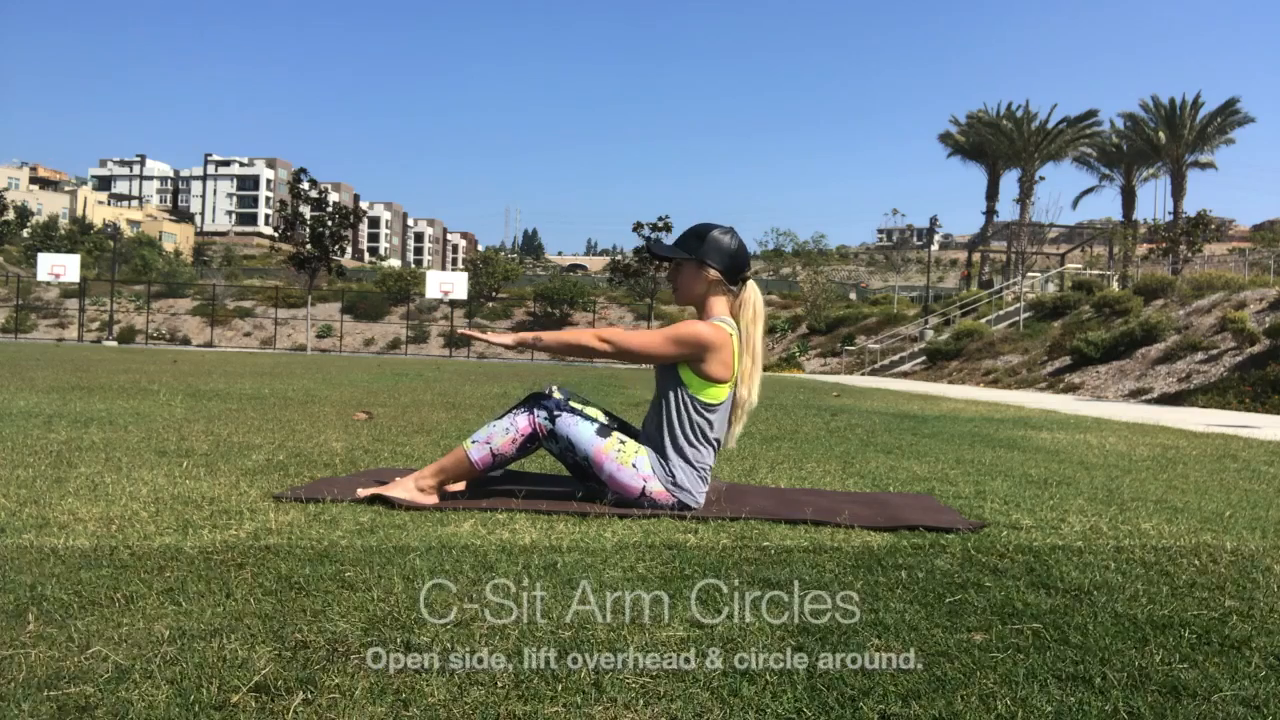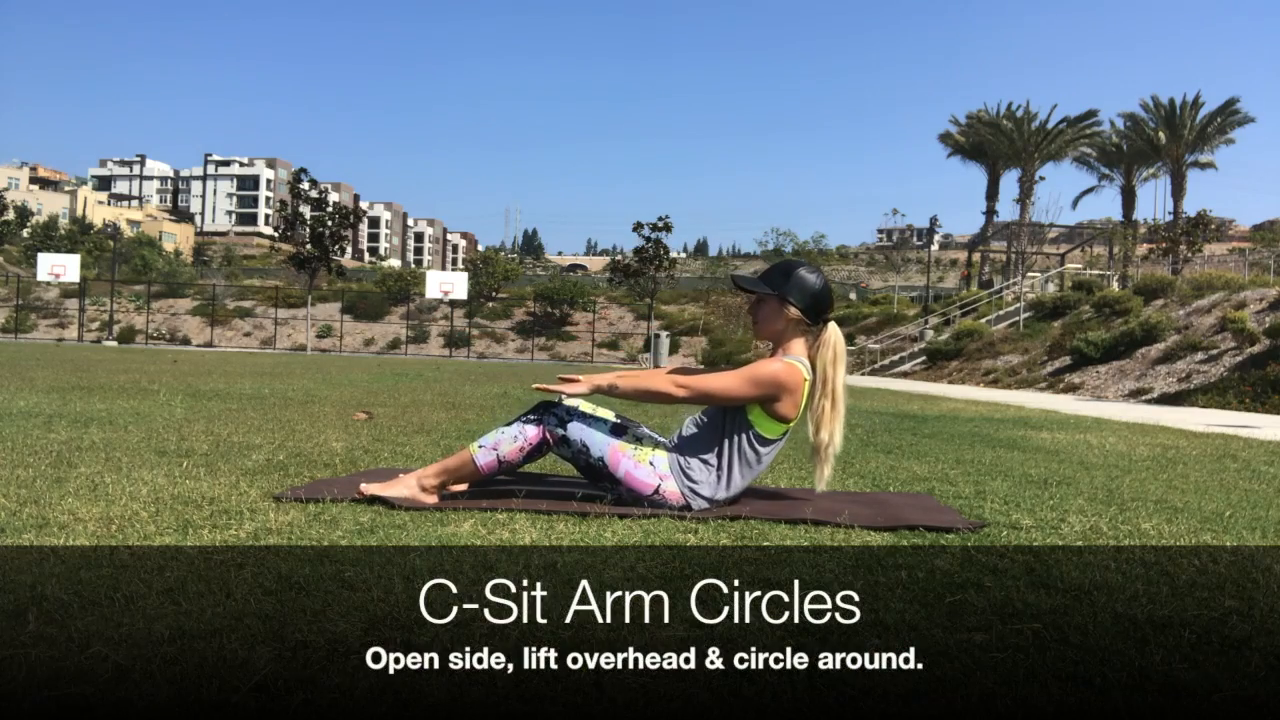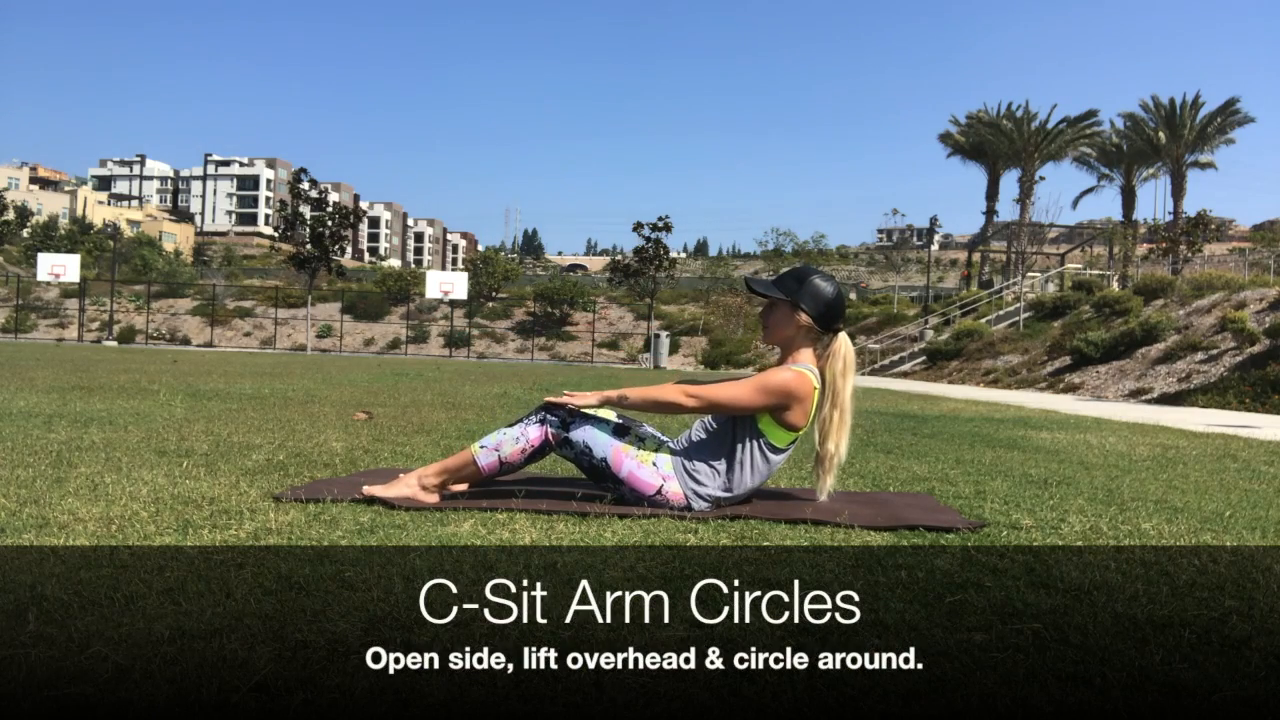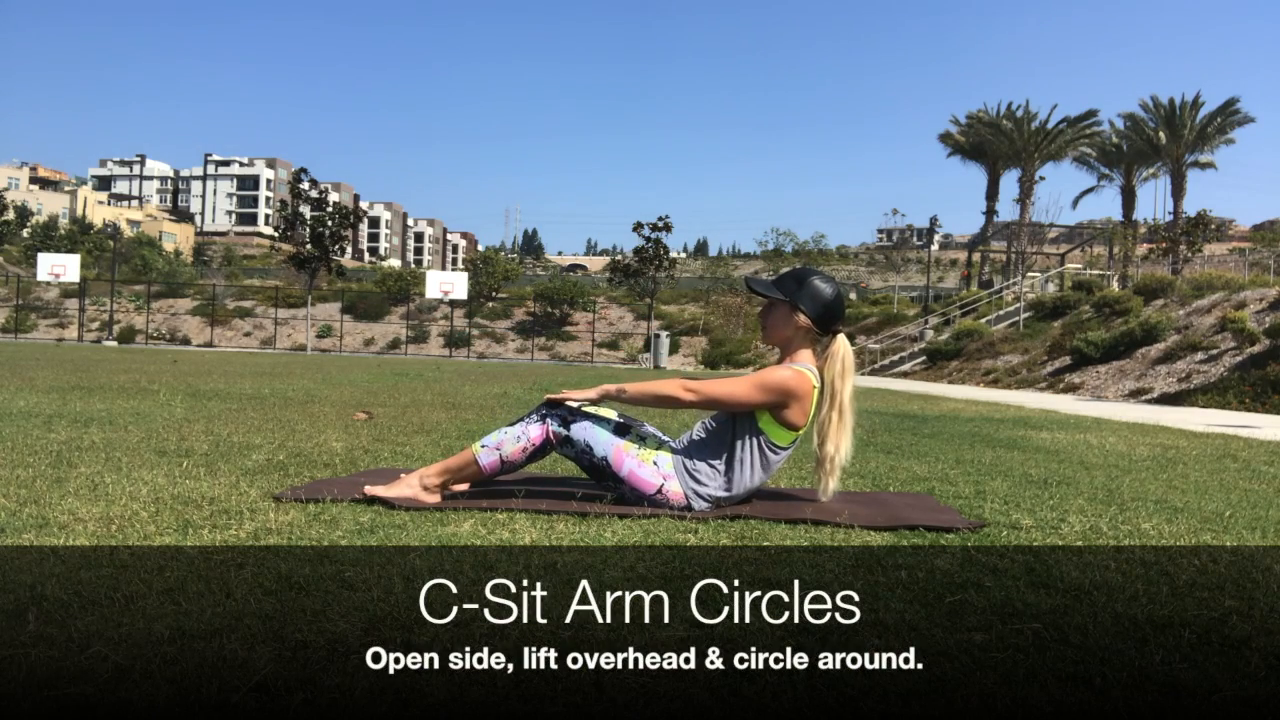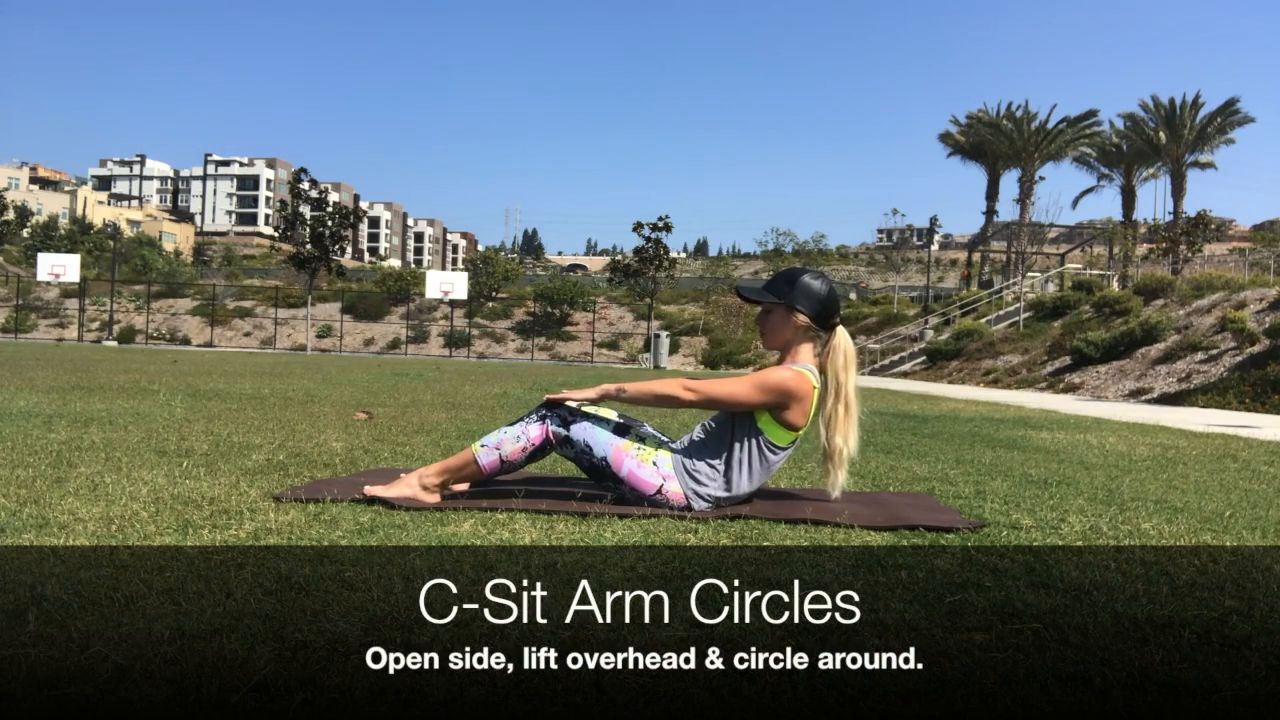
dt=0.7s
person 1, frame 1
left shoulder: (707, 336)
right shoulder: (718, 334)
left elbow: (605, 343)
right elbow: (618, 338)
left wrist: (521, 339)
right wrist: (529, 338)
left hip: (667, 486)
right hip: (661, 468)
left knee: (542, 415)
right knee: (552, 399)
left ankle: (425, 484)
right ankle: (455, 476)
person 1, frame 2
left shoulder: (782, 374)
right shoulder: (778, 369)
left elbow: (679, 389)
right elbow: (685, 373)
left wrist: (599, 384)
right wrist: (603, 379)
left hip: (680, 486)
right hip: (679, 465)
left knee: (554, 421)
right knee: (561, 411)
left ankle: (427, 481)
right ankle: (457, 474)
person 1, frame 3
left shoulder: (792, 382)
right shoulder: (786, 375)
left elbow: (690, 399)
right elbow: (698, 389)
left wrist: (607, 396)
right wrist: (607, 399)
left hip: (682, 487)
right hip: (681, 466)
left knee: (556, 423)
right knee: (561, 412)
left ankle: (429, 480)
right ankle: (458, 474)
person 1, frame 4
left shoulder: (790, 380)
right shoulder: (787, 374)
left elbow: (689, 393)
right elbow: (703, 389)
left wrist: (605, 390)
right wrist: (609, 394)
left hip: (683, 487)
right hip: (682, 465)
left knee: (558, 421)
right knee: (565, 411)
left ankle: (431, 480)
right ankle: (455, 475)
person 1, frame 5
left shoulder: (790, 381)
right shoulder: (788, 376)
left elbow: (687, 392)
right elbow: (705, 397)
left wrist: (604, 390)
right wrist: (603, 395)
left hip: (683, 487)
right hip: (684, 466)
left knee: (556, 421)
right knee: (564, 411)
left ankle: (429, 479)
right ankle: (454, 474)
